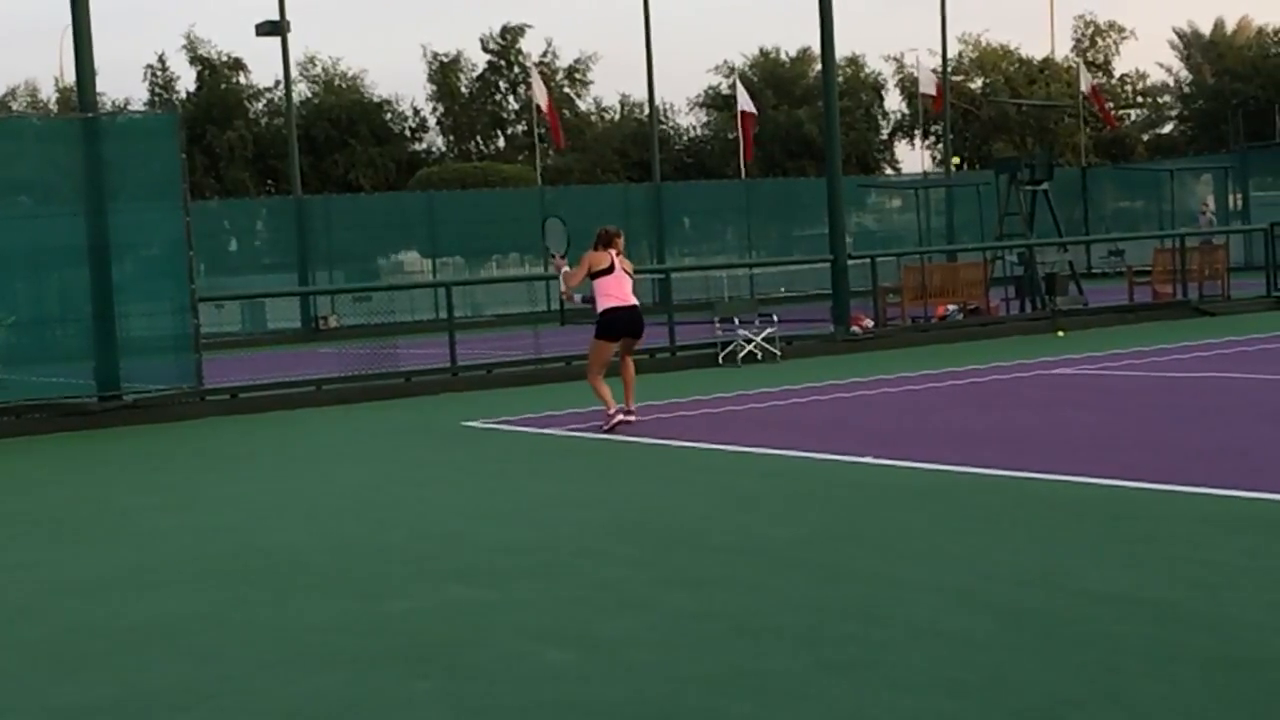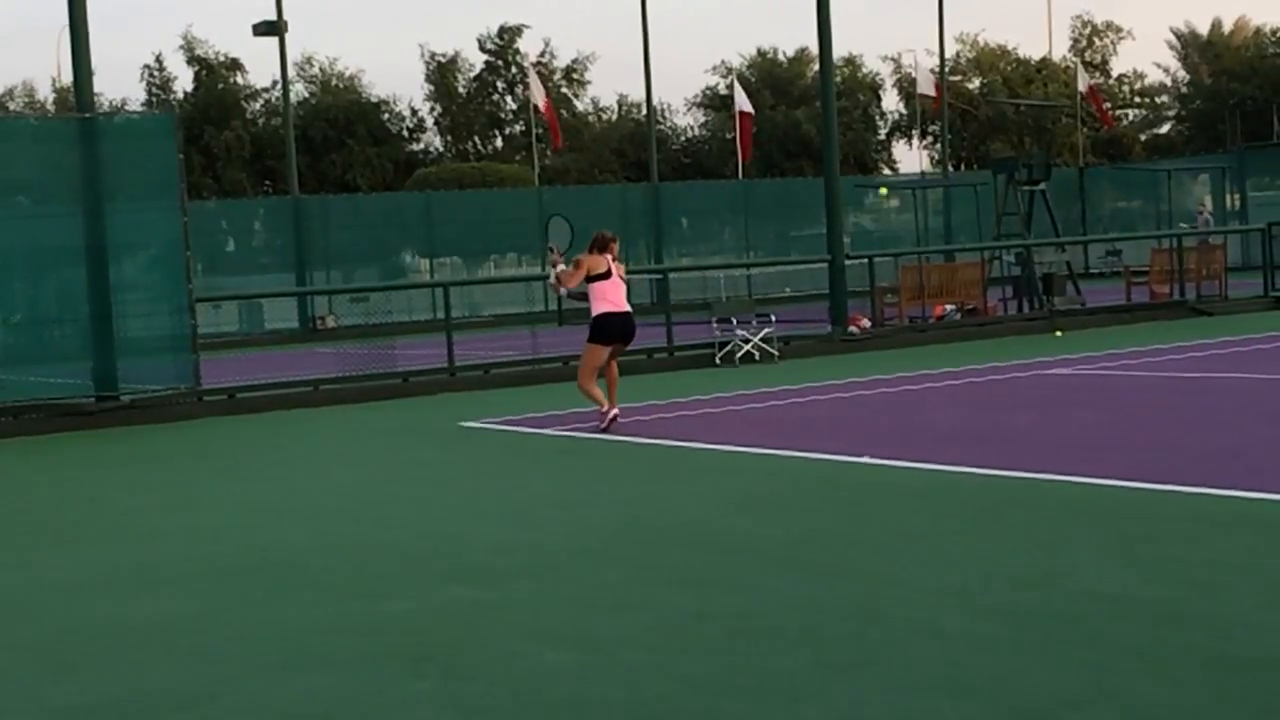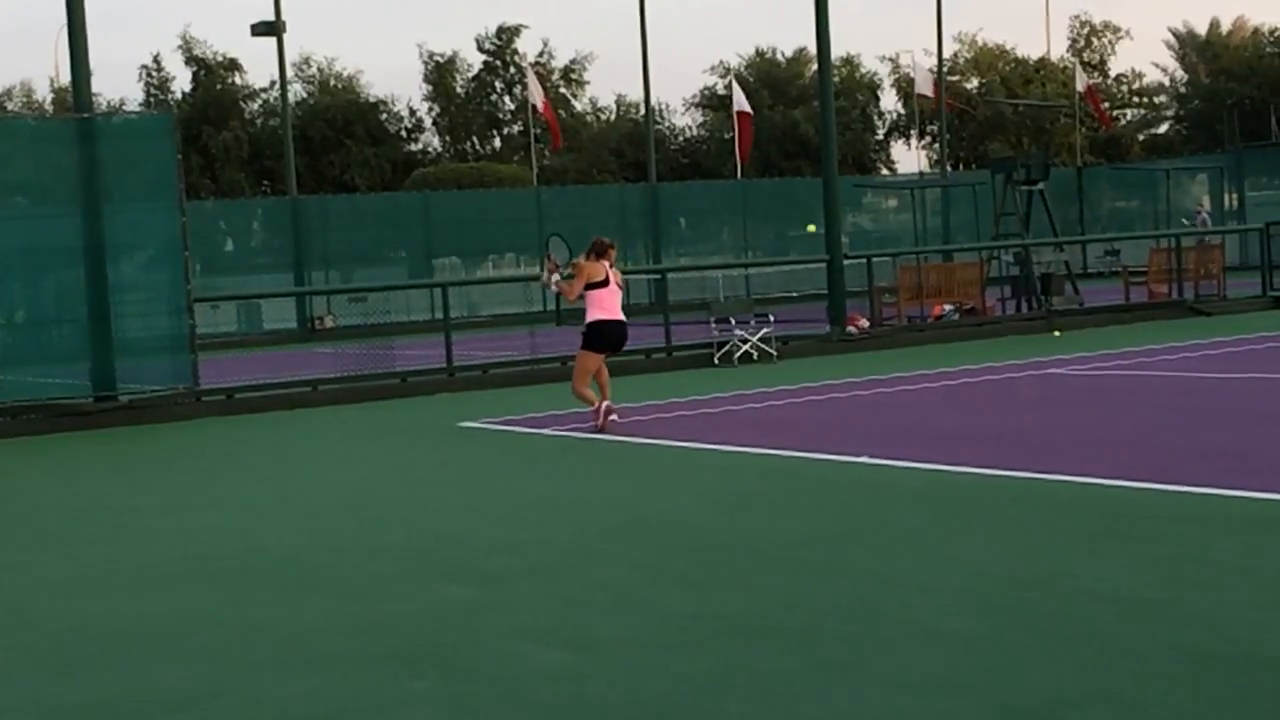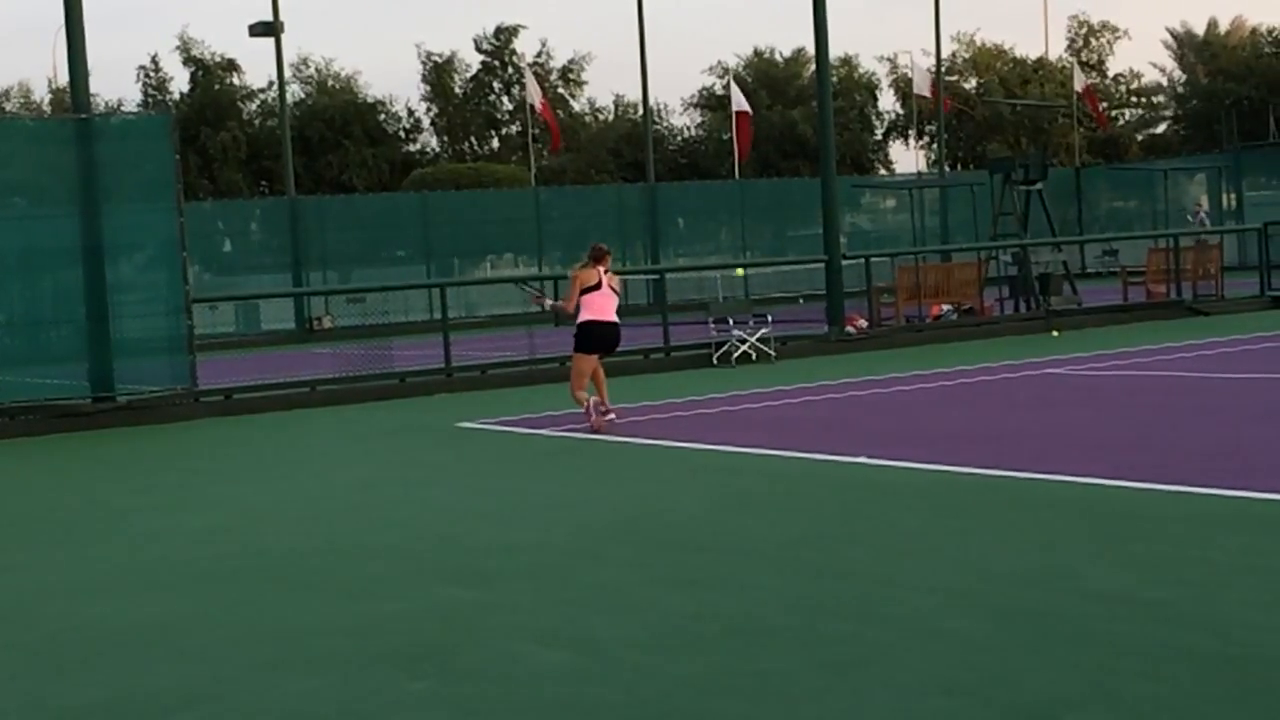
dt=0.3s
person 1, frame 1
left shoulder: (592, 257)
right shoulder: (627, 264)
left elbow: (571, 283)
left wrist: (562, 268)
left hip: (611, 318)
right hip: (634, 315)
left knee: (594, 375)
right knee: (626, 357)
left ankle: (613, 410)
right ankle: (629, 408)
person 1, frame 2
left shoulder: (588, 260)
right shoulder: (620, 268)
left elbow: (570, 284)
left wrist: (559, 266)
right wrist: (563, 289)
left hip: (606, 322)
right hip: (627, 322)
left knee: (584, 381)
right knee: (608, 360)
left ankle: (606, 408)
right ankle: (613, 407)
person 1, frame 3
left shoulder: (587, 267)
right shoulder: (617, 274)
left elbow: (571, 295)
left wrist: (555, 276)
right wrist: (556, 285)
left hip: (599, 329)
right hip: (620, 330)
left knee: (579, 387)
right knee: (597, 361)
left ankle: (599, 405)
right ankle: (608, 408)
person 1, frame 4
left shoulder: (581, 275)
right shoulder: (615, 280)
left elbow: (569, 308)
left wrist: (548, 303)
left hip: (589, 330)
right hip: (613, 331)
left knee: (578, 391)
right knee: (593, 361)
left ankle: (589, 402)
right ankle: (606, 407)
